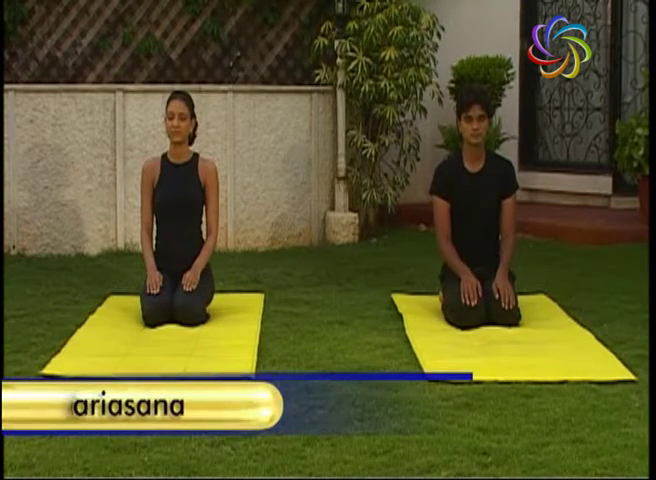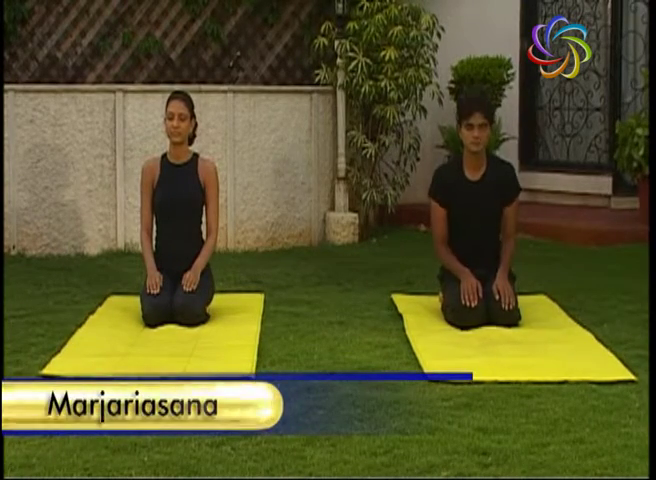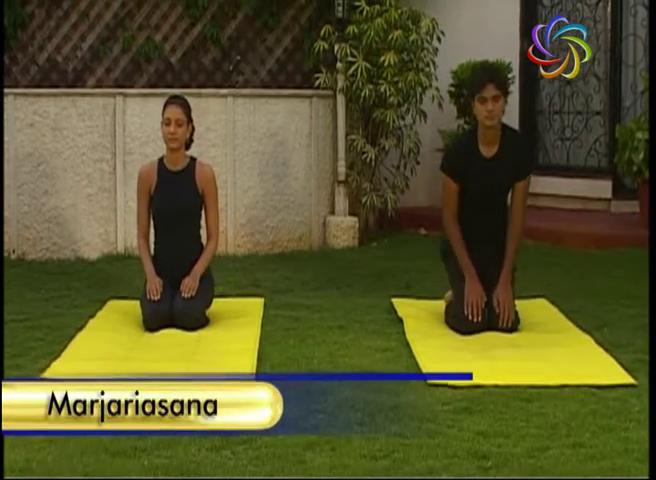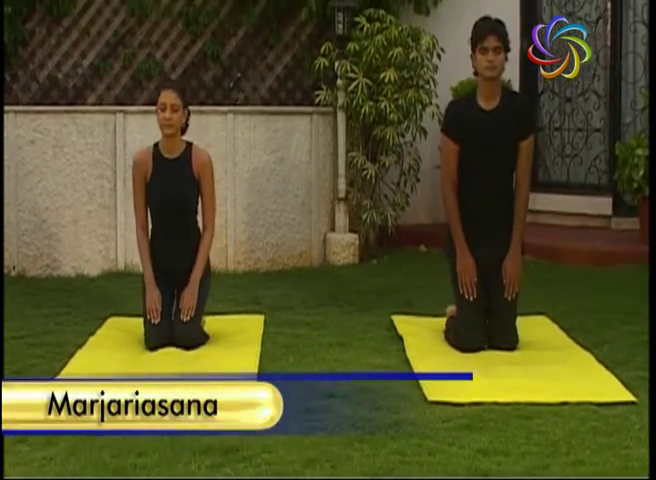
dt=0.7s
person 1, frame 1
left shoulder: (503, 170)
right shoulder: (445, 172)
left elbow: (507, 233)
right elbow: (444, 238)
left wrist: (502, 273)
right wrist: (465, 274)
left hip: (493, 266)
right hip: (458, 268)
left knee: (507, 314)
right knee: (467, 315)
left ankle: (489, 292)
right ankle: (449, 295)
person 1, frame 2
left shoulder: (505, 174)
right shoulder: (444, 177)
left elbow: (509, 236)
right elbow: (440, 242)
left wrist: (503, 274)
right wrist: (464, 275)
left hip: (493, 268)
right hip: (458, 270)
left knee: (507, 315)
right knee: (468, 315)
left ankle: (489, 296)
right ankle: (450, 298)
person 1, frame 3
left shoulder: (519, 149)
right shoulder: (458, 151)
left elbow: (517, 218)
right elbow: (450, 218)
left wrist: (506, 280)
right wrist: (470, 278)
left hip: (497, 244)
right hip: (461, 244)
left knee: (505, 320)
right knee: (469, 321)
right ankle: (453, 302)
person 1, frame 4
left shoulder: (519, 110)
right shoulder: (457, 112)
left elbow: (523, 183)
right elbow: (449, 186)
left wrist: (516, 248)
right wrist: (461, 249)
left hip: (504, 235)
right hip: (467, 235)
left knee: (505, 339)
right knee: (470, 339)
left ankle: (469, 316)
right ankle: (454, 318)
person 2, frame 1
left shoulder: (206, 168)
right shoulder: (151, 168)
left elbow: (212, 231)
right elbow: (146, 229)
left wrist: (196, 269)
right wrist: (151, 269)
left hip: (195, 264)
right hip: (162, 265)
left knee: (187, 310)
right knee: (154, 312)
left ankle: (192, 298)
right ankle: (166, 295)
person 2, frame 2
left shoulder: (206, 169)
right shoulder: (151, 168)
left elbow: (212, 231)
right elbow: (145, 229)
left wrist: (196, 269)
right wrist: (151, 269)
left hip: (195, 265)
right hip: (162, 265)
left knee: (187, 310)
right knee: (154, 312)
left ankle: (194, 297)
right ankle: (164, 295)
person 2, frame 3
left shoulder: (204, 174)
right shoulder: (148, 173)
left elbow: (213, 237)
right elbow: (142, 235)
left wrist: (195, 275)
right wrist: (151, 274)
left hip: (194, 269)
right hip: (161, 270)
left knee: (186, 315)
right knee: (153, 317)
left ankle: (194, 305)
right ankle: (166, 301)
person 2, frame 4
left shoulder: (200, 159)
right shoulder: (143, 160)
left elbow: (209, 228)
right elbow: (141, 226)
left wrist: (194, 282)
right wrist: (149, 282)
left hip: (192, 261)
right hip: (158, 262)
left knee: (186, 337)
right knee: (156, 340)
left ankle: (191, 324)
right ankle: (166, 316)
